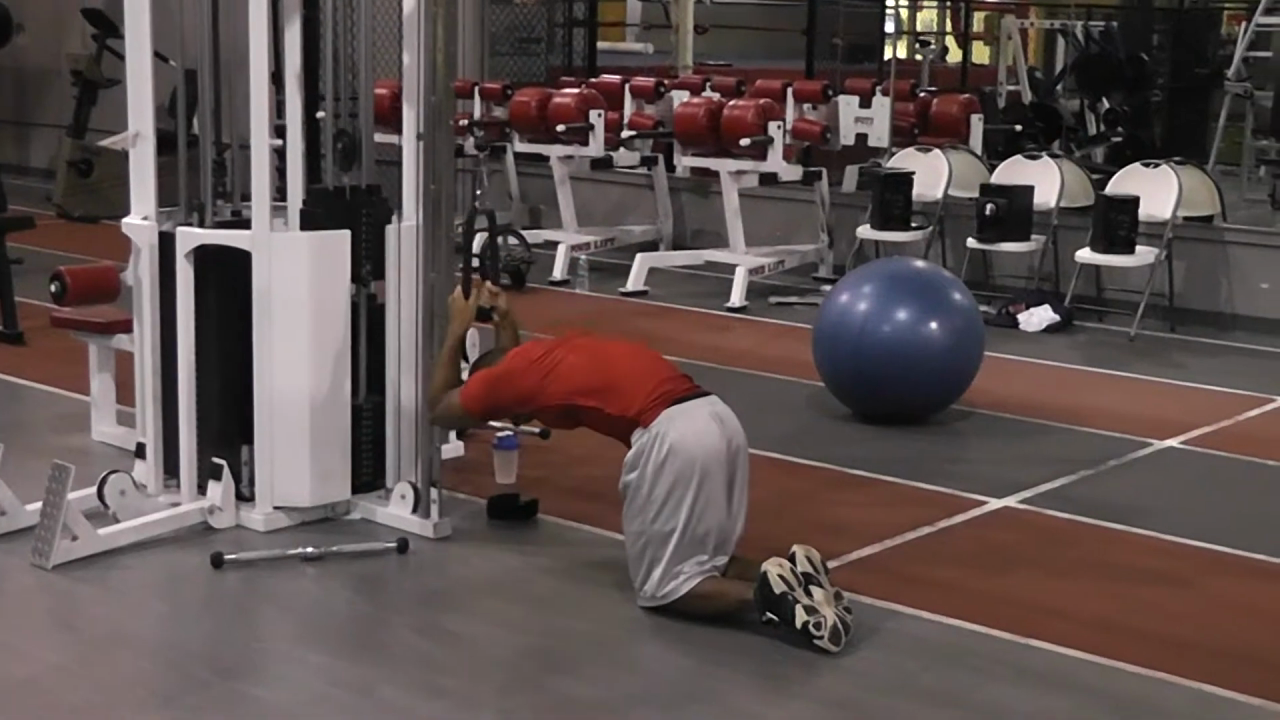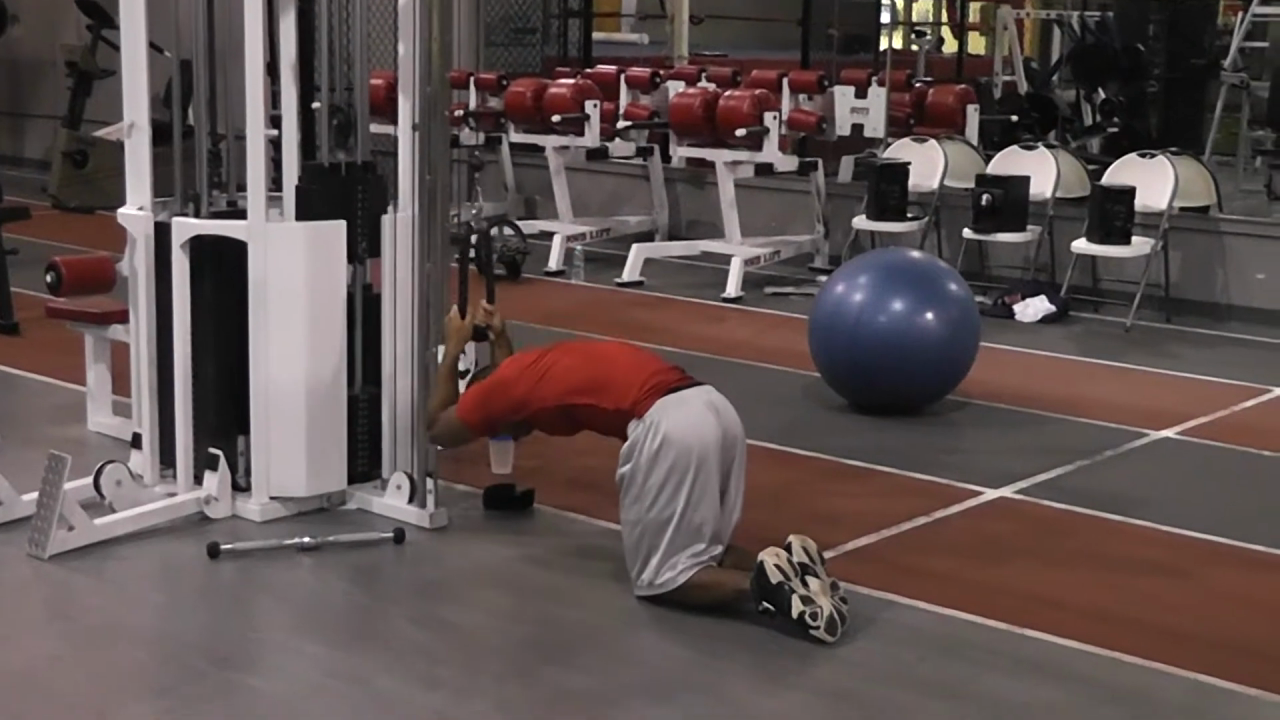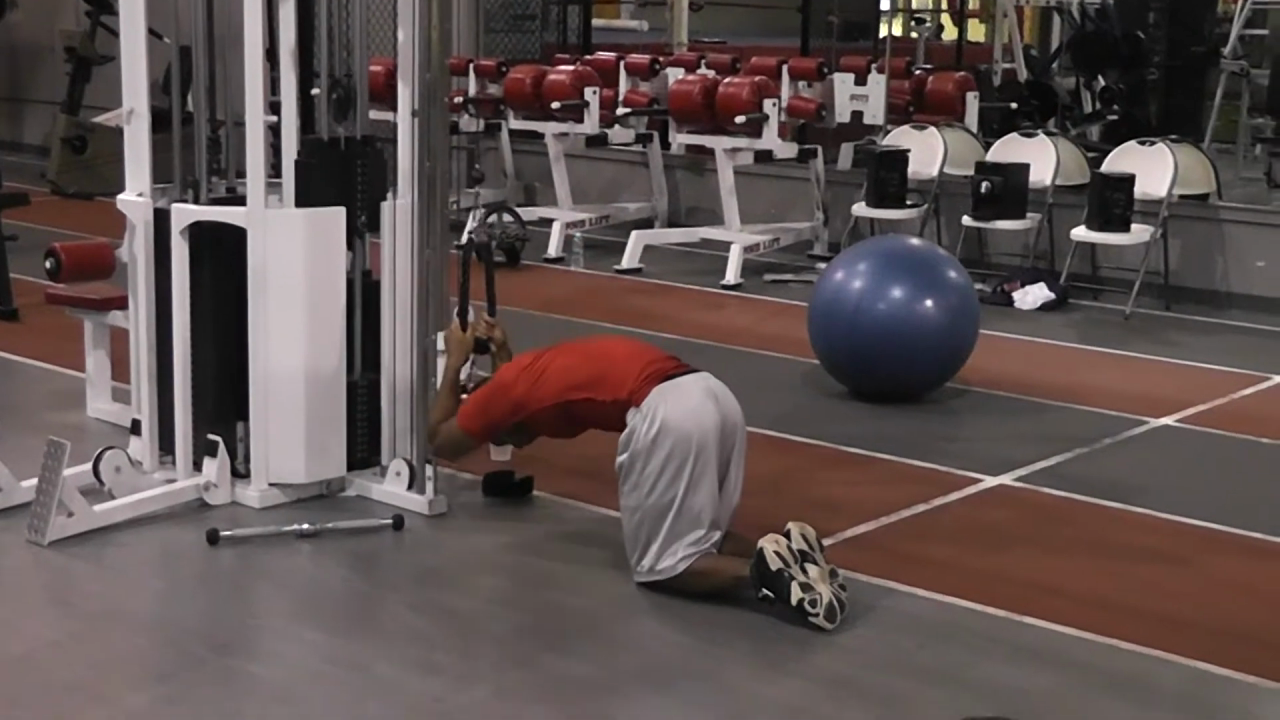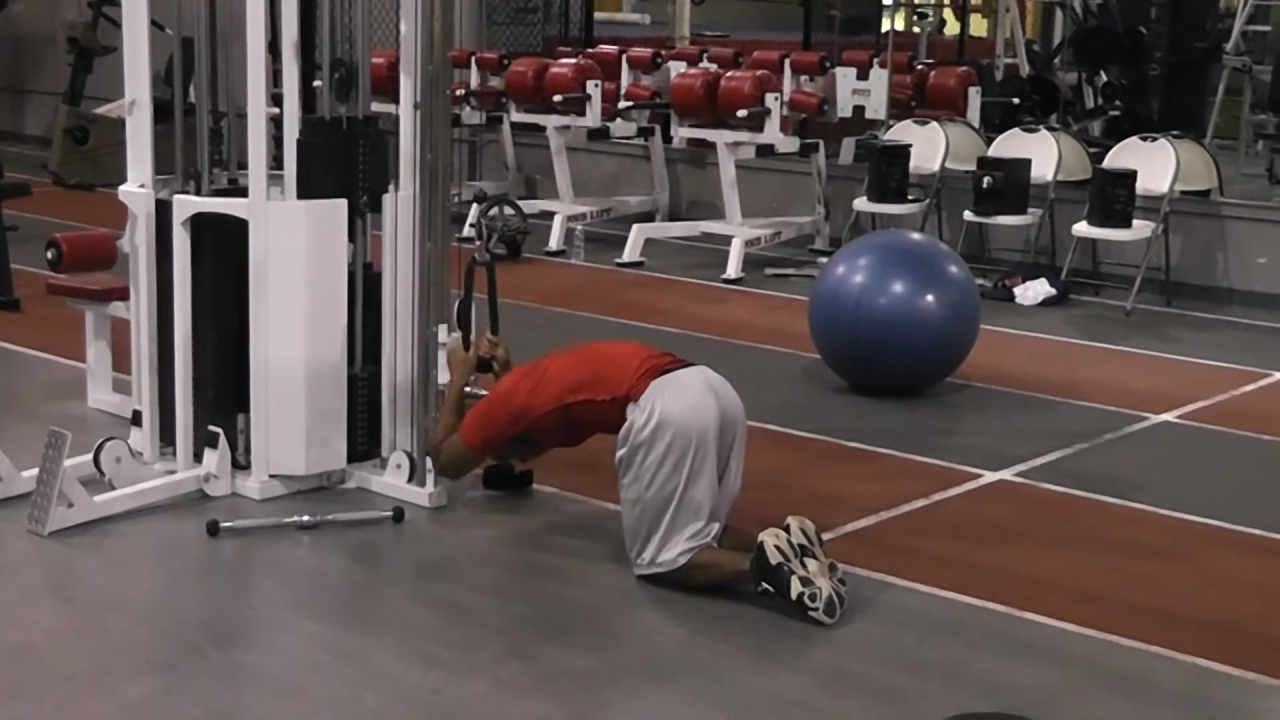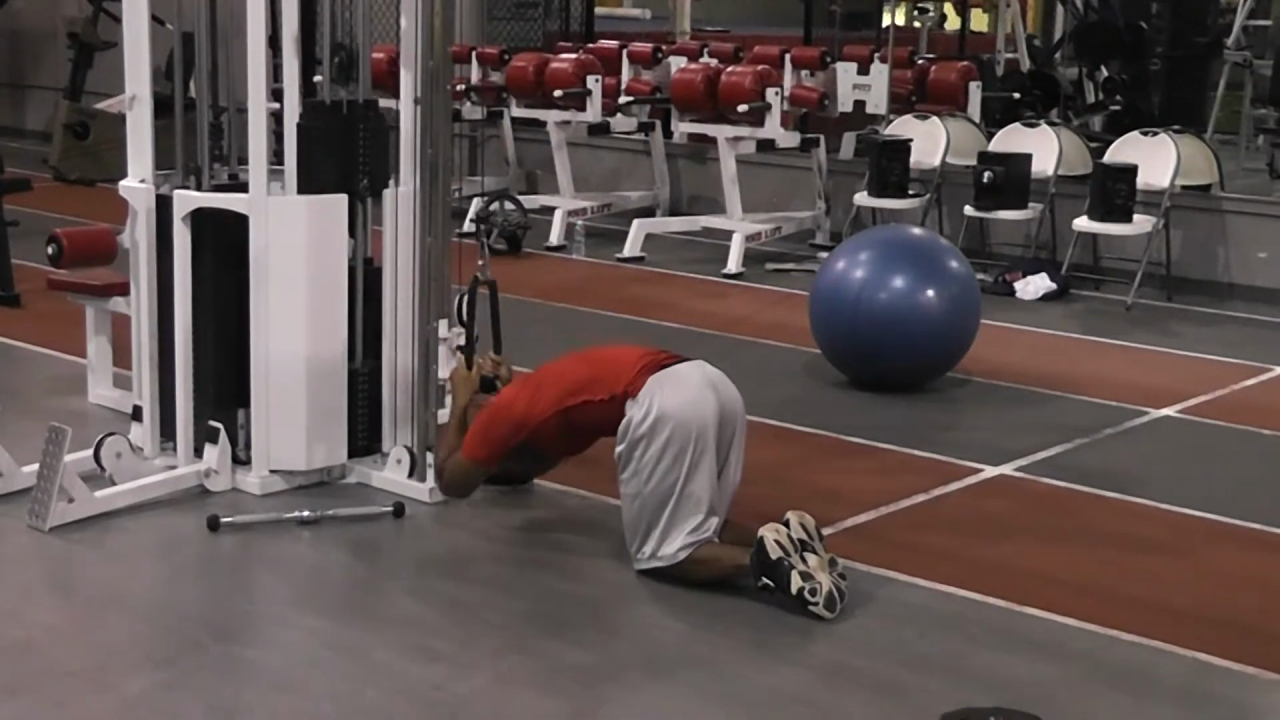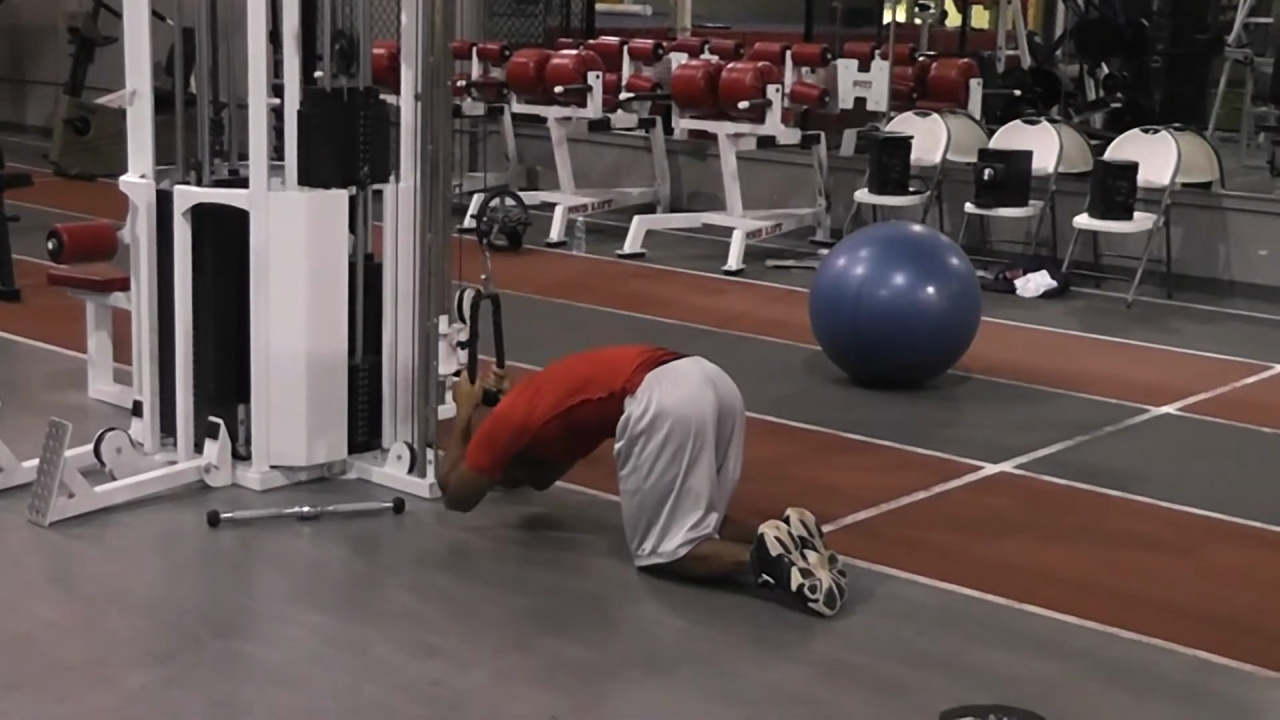
dt=0.2s
person 1, frame 1
left shoulder: (508, 375)
right shoulder: (552, 352)
left elbow: (440, 410)
left wrist: (457, 329)
right wrist: (505, 323)
left hip: (672, 436)
right hip: (718, 417)
left knee: (662, 589)
right knee: (704, 562)
left ankle: (764, 592)
right ankle: (790, 570)
person 1, frame 2
left shoulder: (503, 386)
right shoulder: (542, 363)
left elbow: (439, 431)
left wrist: (453, 349)
right wrist: (500, 340)
left hip: (668, 427)
right hip: (714, 407)
left knee: (659, 579)
right knee: (698, 553)
left ankle: (762, 583)
right ankle: (786, 560)
person 1, frame 3
left shoulder: (502, 391)
right shoulder: (540, 367)
left elbow: (441, 443)
left wrist: (455, 363)
right wrist: (501, 351)
left hip: (667, 415)
right hip: (713, 394)
left knee: (659, 566)
right knee: (699, 540)
left ankle: (761, 569)
right ankle: (783, 547)
person 1, frame 4
left shoulder: (503, 402)
right shoulder: (538, 379)
left elbow: (444, 461)
right elbow: (526, 409)
left wrist: (457, 381)
right wrist: (505, 368)
left hip: (665, 410)
right hip: (712, 388)
left knee: (659, 560)
right knee: (698, 532)
left ankle: (760, 564)
right ankle: (783, 541)
person 1, frame 5
left shoulder: (502, 415)
right shoulder: (538, 392)
left elbow: (450, 481)
right elbow: (538, 441)
left wrist: (461, 401)
left hip: (663, 405)
right hip: (711, 383)
left knee: (659, 555)
right knee: (696, 528)
left ankle: (761, 559)
right ankle: (783, 536)
person 1, frame 6
left shoulder: (505, 423)
right shoulder: (539, 400)
left elbow: (454, 495)
right elbow: (546, 475)
left wrist: (464, 415)
left hip: (663, 402)
right hip: (711, 380)
left knee: (660, 551)
right knee: (696, 524)
left ankle: (762, 556)
right ankle: (782, 532)
